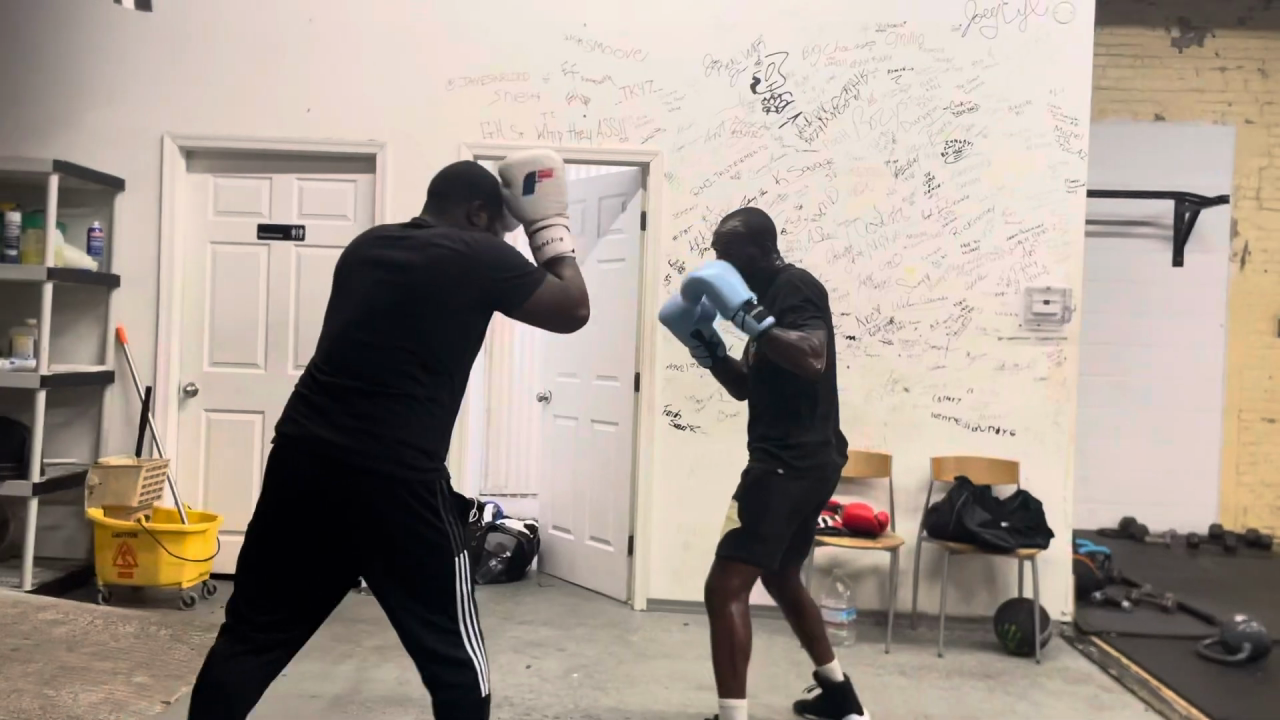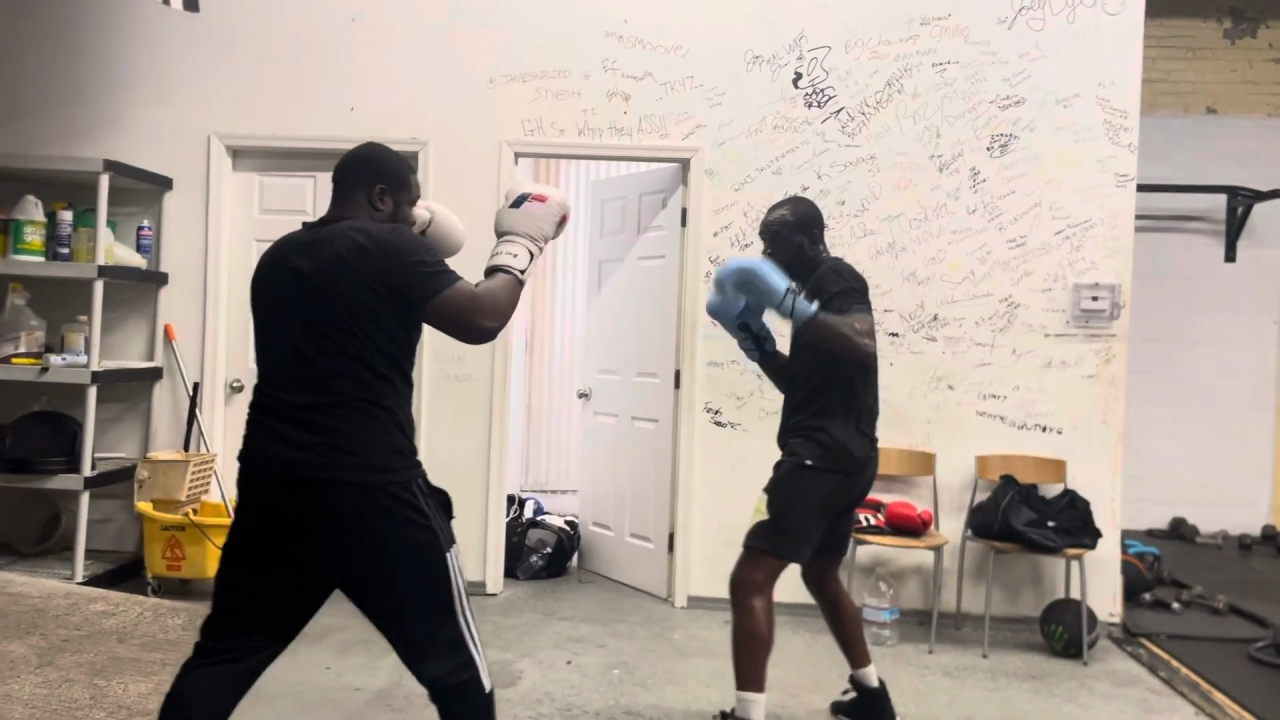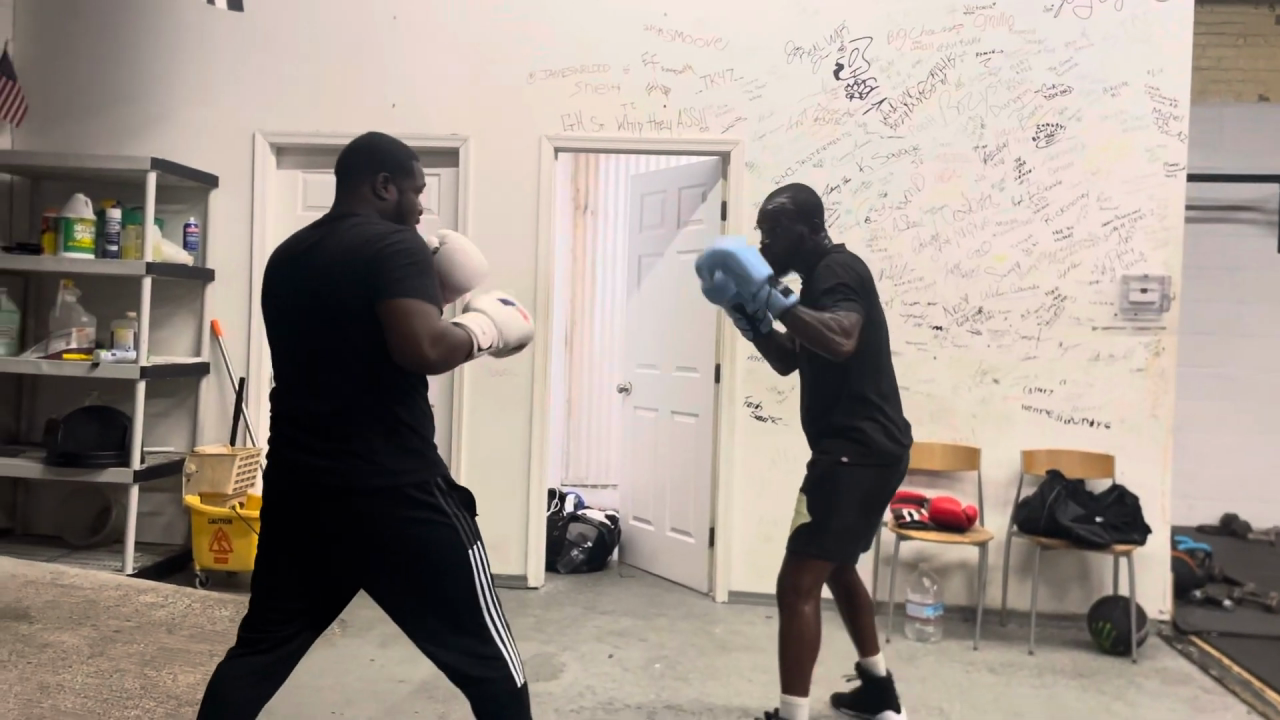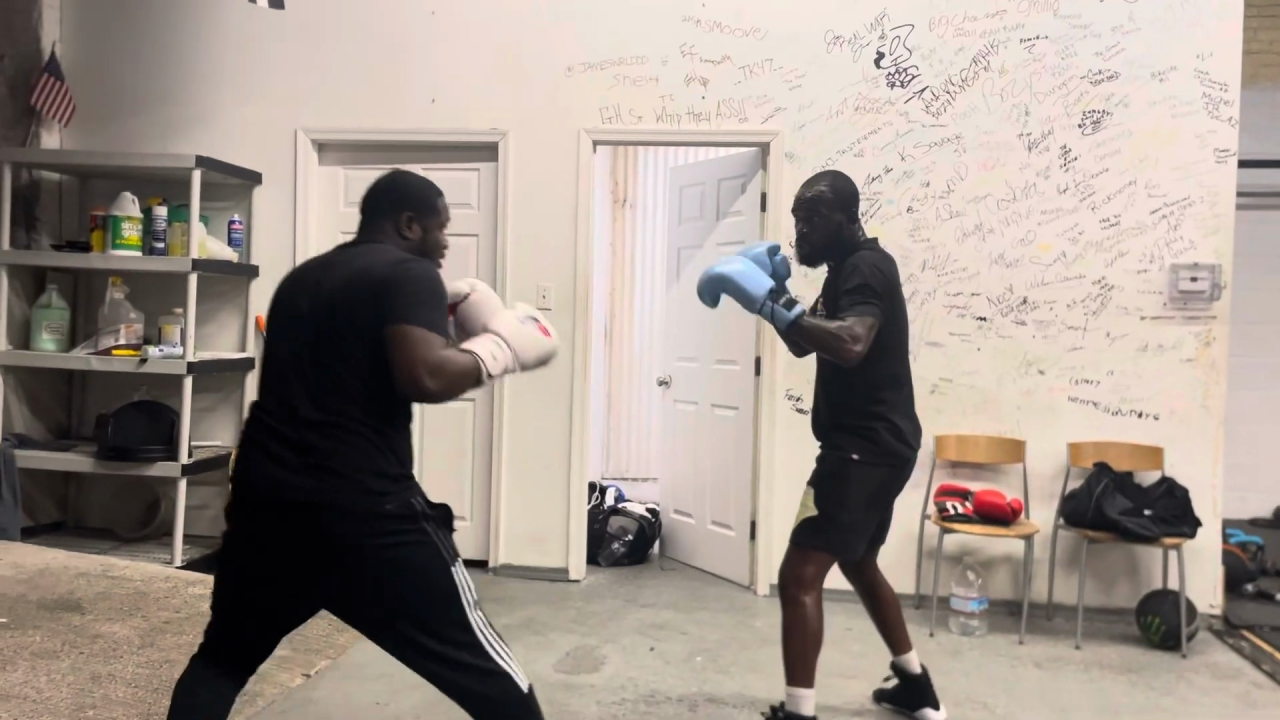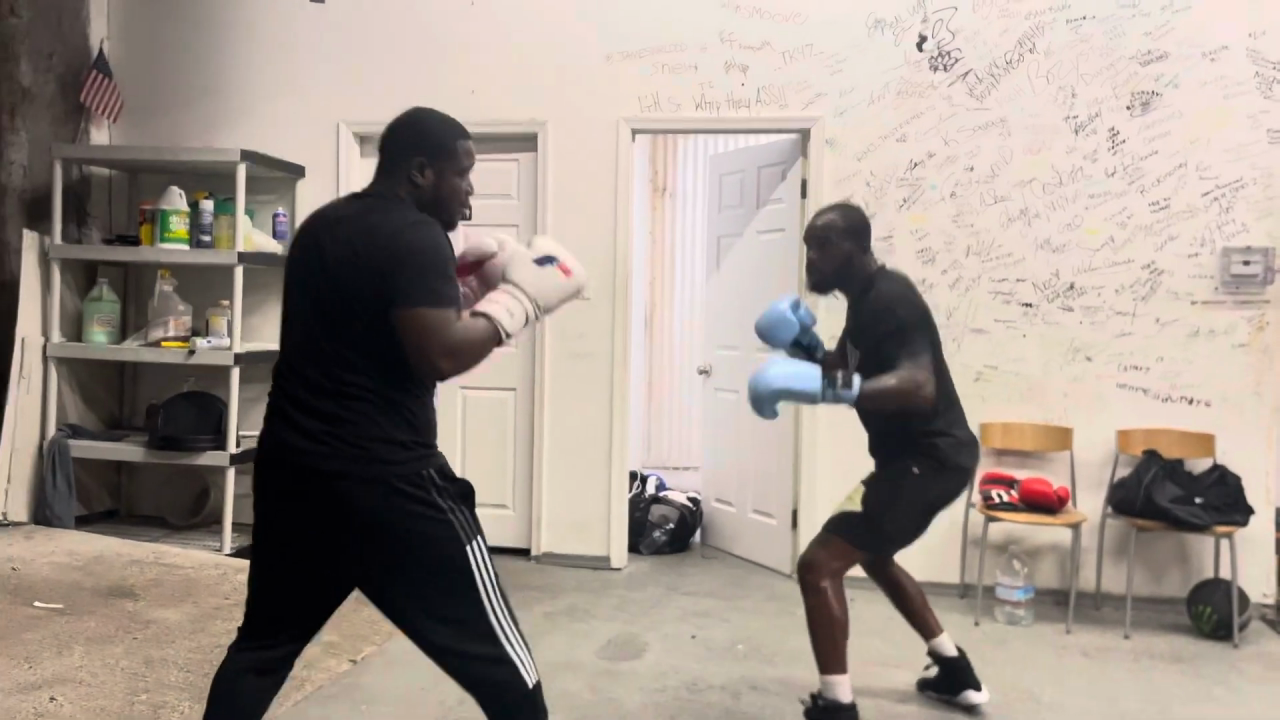
dt=0.7s
person 1, frame 1
left shoulder: (368, 246)
right shoulder: (478, 258)
right elbow: (572, 311)
right wrist: (549, 226)
left hip: (303, 459)
right hip: (394, 479)
left knee: (252, 636)
right knee: (455, 658)
person 1, frame 2
left shoulder: (278, 258)
right shoulder: (390, 249)
right elbow: (480, 319)
right wrist: (520, 244)
left hip: (273, 483)
right hip: (371, 489)
left knee: (226, 651)
right knee: (452, 662)
person 1, frame 3
left shoulder: (285, 257)
right shoulder: (392, 246)
right elbow: (423, 350)
right wrist: (485, 326)
left hip: (297, 485)
right hip: (396, 488)
left knee: (261, 647)
right knee: (486, 658)
person 1, frame 4
left shoulder: (300, 279)
right shoulder: (406, 275)
right elbow: (425, 377)
right wrist: (502, 347)
left hip: (263, 498)
right hip: (366, 509)
left knee: (222, 660)
right knee: (485, 669)
person 1, frame 5
left shoulder: (321, 225)
right shoulder: (413, 237)
right elbow: (439, 355)
left wrist: (454, 284)
right wrist: (520, 296)
left hip: (292, 468)
right hip: (388, 479)
left knee: (263, 643)
right knee: (495, 658)
person 2, frame 1
left shoulder: (795, 287)
right shoulder: (774, 295)
left elbow: (814, 361)
right elbow: (746, 385)
left wrist: (747, 313)
right wrist: (704, 343)
left hip: (789, 462)
right hip: (805, 460)
left knee: (726, 587)
right knee: (781, 576)
person 2, frame 2
left shoulder: (837, 279)
right shoulder: (820, 287)
left elbow: (862, 343)
right elbow: (797, 379)
left wrist: (792, 302)
right wrist: (754, 333)
left hip: (820, 457)
right hip: (846, 458)
left knee: (750, 581)
right knee: (820, 573)
person 2, frame 3
left shoulder: (840, 271)
right shoulder: (818, 277)
left elbow: (841, 341)
right elbow: (789, 359)
left wrist: (766, 293)
right wrist: (748, 312)
left hip: (857, 452)
right hip: (868, 449)
left knee: (799, 583)
right knee: (837, 566)
person 2, frame 4
left shoulder: (866, 267)
right shoulder: (849, 268)
left elbow: (850, 346)
right elbow: (808, 344)
left wrist: (773, 302)
right wrist: (775, 300)
left hip: (864, 447)
right hip: (879, 444)
left knee: (800, 575)
right knee: (858, 562)
person 2, frame 5
left shoulder: (889, 298)
right shoulder: (865, 299)
left elbow: (919, 387)
right elbow: (846, 372)
left wrist: (825, 383)
right wrist: (803, 346)
left hip: (927, 460)
right hip: (929, 456)
left knee: (818, 565)
right knee: (874, 554)
right ankle: (956, 672)
